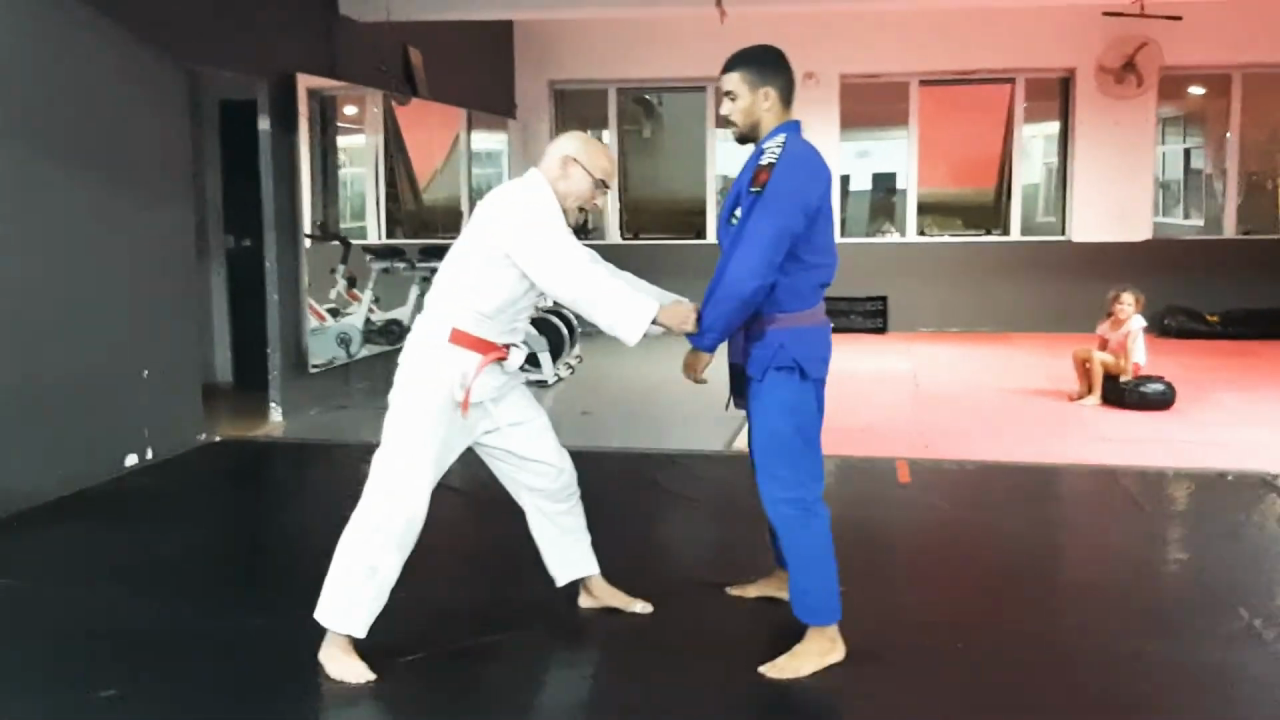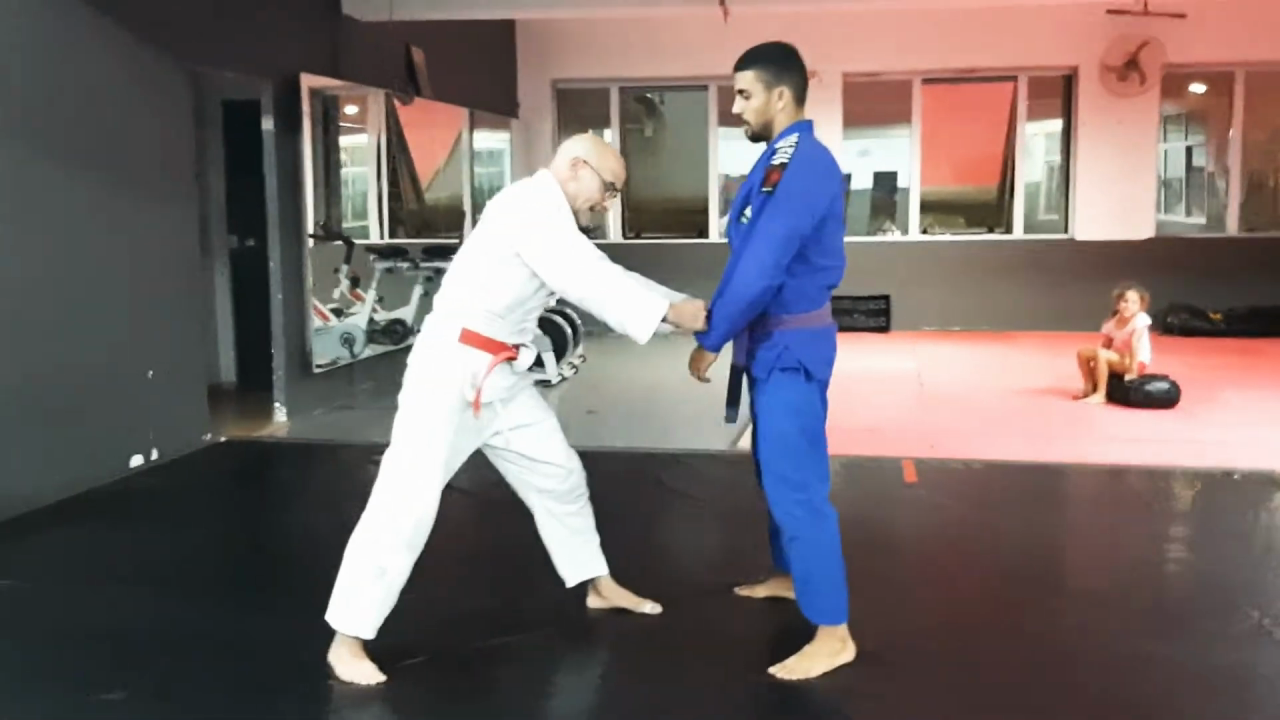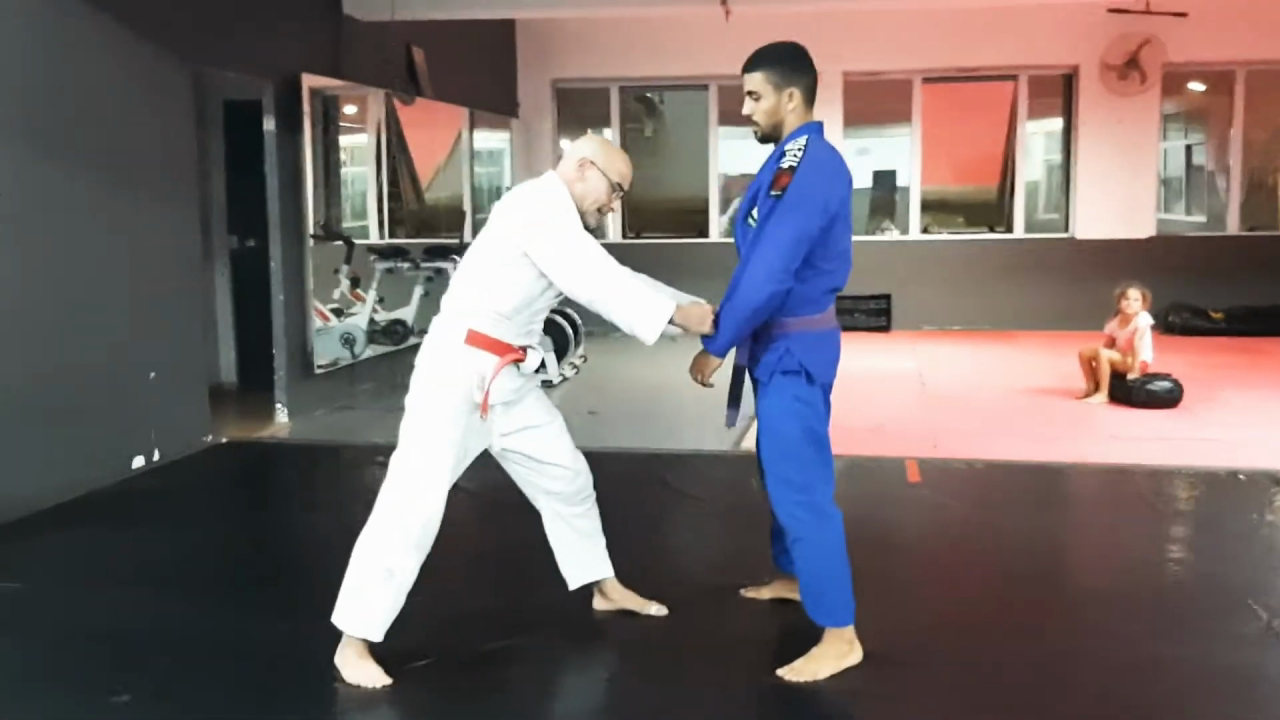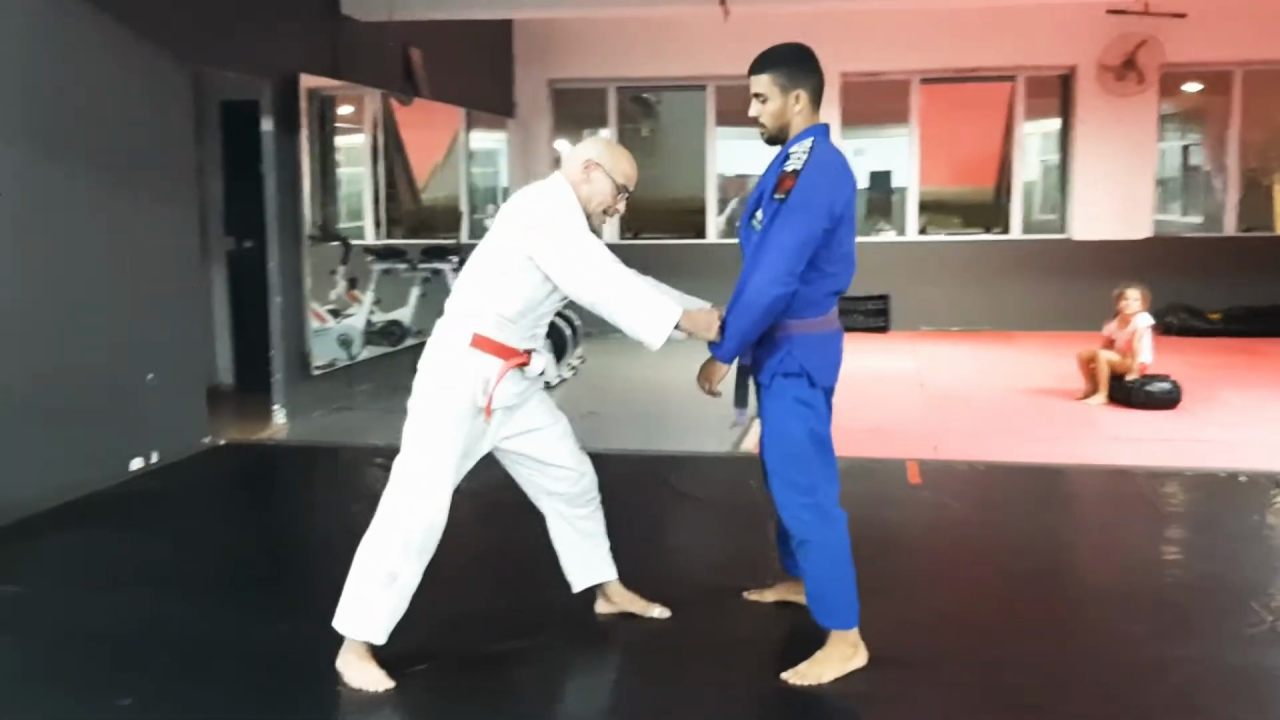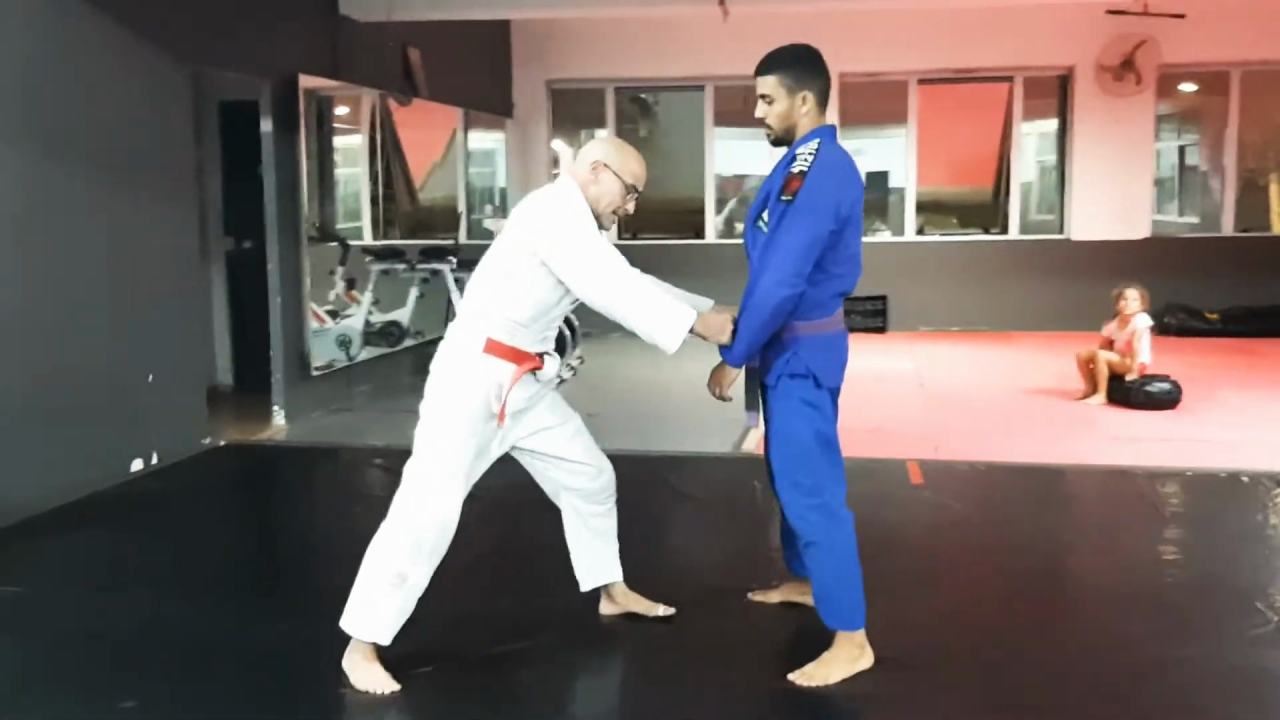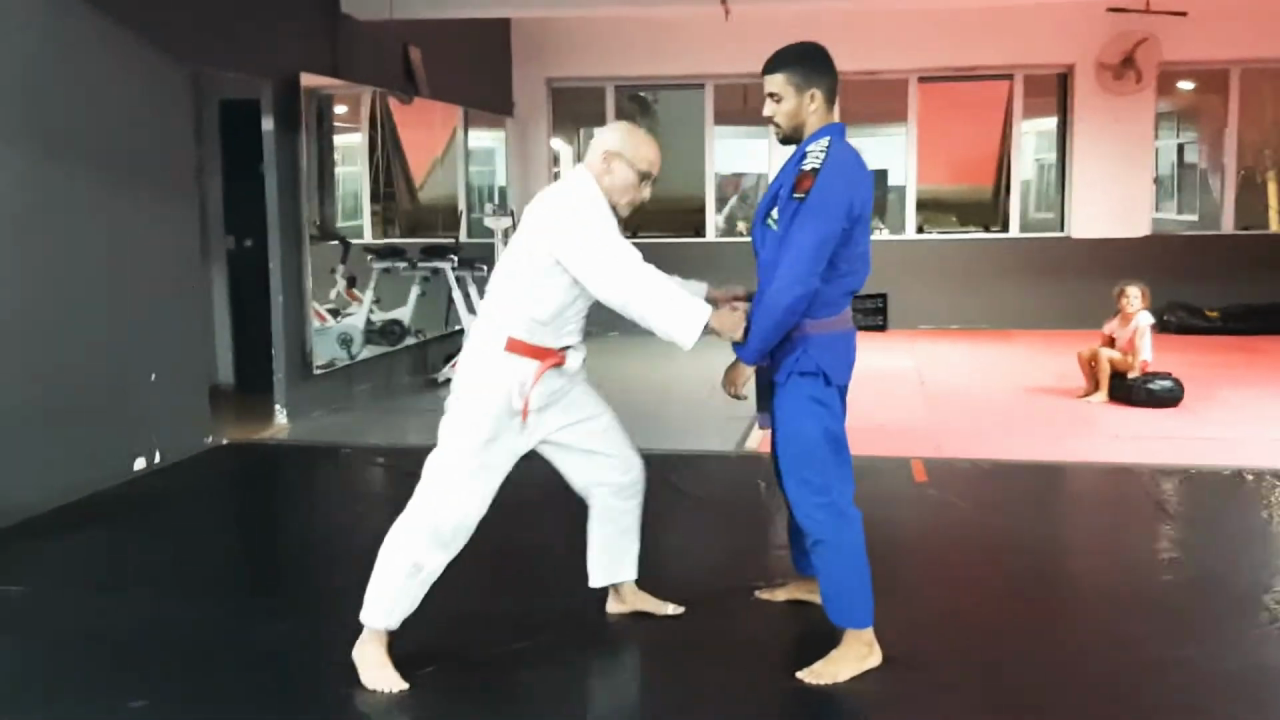
dt=0.1s
person 1, frame 1
left shoulder: (785, 163)
right shoulder: (781, 159)
left elbow: (749, 270)
left wrist: (703, 340)
right wrist: (713, 330)
left hip: (786, 343)
right hip: (774, 339)
left knee: (790, 483)
right knee: (776, 471)
left ankle: (823, 633)
right ankle: (789, 575)
person 1, frame 2
left shoulder: (797, 165)
right shoulder: (791, 159)
left elbow: (758, 270)
left wrist: (709, 340)
right wrist: (723, 329)
left hip: (789, 345)
right hip: (778, 341)
left knee: (797, 485)
right knee: (777, 472)
left ankle: (833, 634)
right ankle: (792, 575)
person 1, frame 3
left shoulder: (807, 167)
right shoulder: (799, 161)
left elbow: (766, 274)
left wrist: (715, 345)
right wrist: (729, 334)
left hip: (793, 347)
right hip: (783, 343)
left knee: (801, 486)
right knee: (781, 474)
left ankle: (840, 636)
right ankle: (795, 576)
person 1, frame 4
left shoulder: (810, 171)
right shoulder: (805, 163)
left elbow: (773, 279)
left wrist: (722, 351)
right wrist: (734, 337)
left hip: (795, 348)
right hip: (787, 344)
left knee: (805, 487)
right knee: (785, 476)
left ankle: (845, 638)
right ankle: (801, 579)
person 1, frame 5
left shoulder: (817, 172)
right shoulder: (812, 164)
left elbow: (781, 281)
left wrist: (731, 356)
right wrist: (740, 337)
left hip: (800, 349)
right hip: (794, 344)
left knee: (812, 488)
right knee: (792, 478)
left ankle: (851, 639)
right ankle: (806, 580)
person 1, frame 6
left shoulder: (828, 171)
right shoulder: (817, 162)
left elbow: (795, 278)
left wrist: (746, 354)
right wrist: (740, 305)
left hip: (808, 349)
right hip: (795, 346)
left knee: (819, 485)
right knee: (798, 475)
left ankle: (860, 637)
right ankle: (815, 577)
person 2, frame 1
left shoulder: (544, 220)
right shoulder: (518, 206)
left elbow: (598, 275)
right elbow: (574, 284)
left wrist: (684, 307)
right wrist: (661, 314)
left hip: (493, 373)
right hip: (441, 367)
left knee: (550, 474)
right knee: (398, 498)
left ankle: (590, 584)
right ankle: (338, 636)
person 2, frame 2
left shoulder: (554, 221)
right shoulder: (529, 205)
left elbow: (607, 277)
right elbow: (585, 283)
left wrist: (690, 307)
right wrist: (669, 311)
left hip: (501, 374)
right hip: (452, 367)
left knee: (559, 475)
right knee: (409, 498)
left ankle: (600, 585)
right ankle: (347, 639)
person 2, frame 3
left shoulder: (561, 223)
right shoulder: (537, 205)
left elbow: (615, 279)
right elbow: (592, 284)
left wrist: (697, 309)
right wrist: (676, 312)
left hip: (507, 375)
right hip: (458, 368)
left knee: (565, 476)
right knee: (415, 499)
left ankle: (605, 587)
right ankle: (354, 641)
person 2, frame 4
left shoulder: (566, 224)
right shoulder: (543, 208)
left elbow: (622, 282)
right elbow: (598, 288)
left wrist: (704, 311)
right wrist: (682, 319)
left hip: (512, 379)
right hip: (462, 371)
left knee: (572, 479)
right knee: (418, 505)
left ankle: (608, 589)
right ankle: (356, 644)
person 2, frame 5
left shoulder: (575, 225)
right shoulder: (553, 211)
left elbow: (629, 284)
right elbow: (610, 291)
left wrist: (711, 310)
right wrist: (696, 323)
left hip: (523, 381)
right hip: (474, 374)
left knee: (588, 477)
right knee: (429, 507)
left ankle: (612, 591)
right ankle: (362, 645)
person 2, frame 6
left shoulder: (594, 213)
right shoulder: (568, 207)
left elbow: (636, 278)
right elbow: (623, 286)
left wrist: (705, 294)
right wrist: (708, 317)
left hip: (560, 376)
right hip: (503, 373)
left knee: (620, 474)
right knee: (449, 502)
left ankle: (622, 590)
right ankle: (373, 637)
